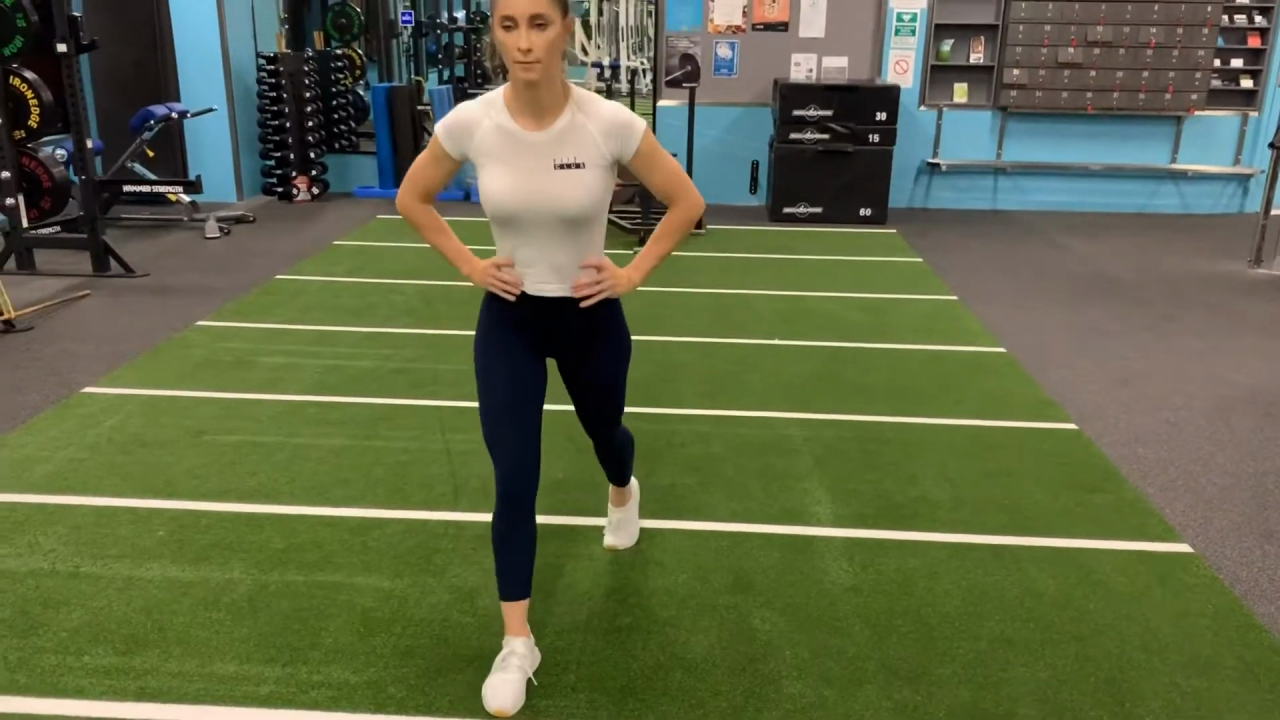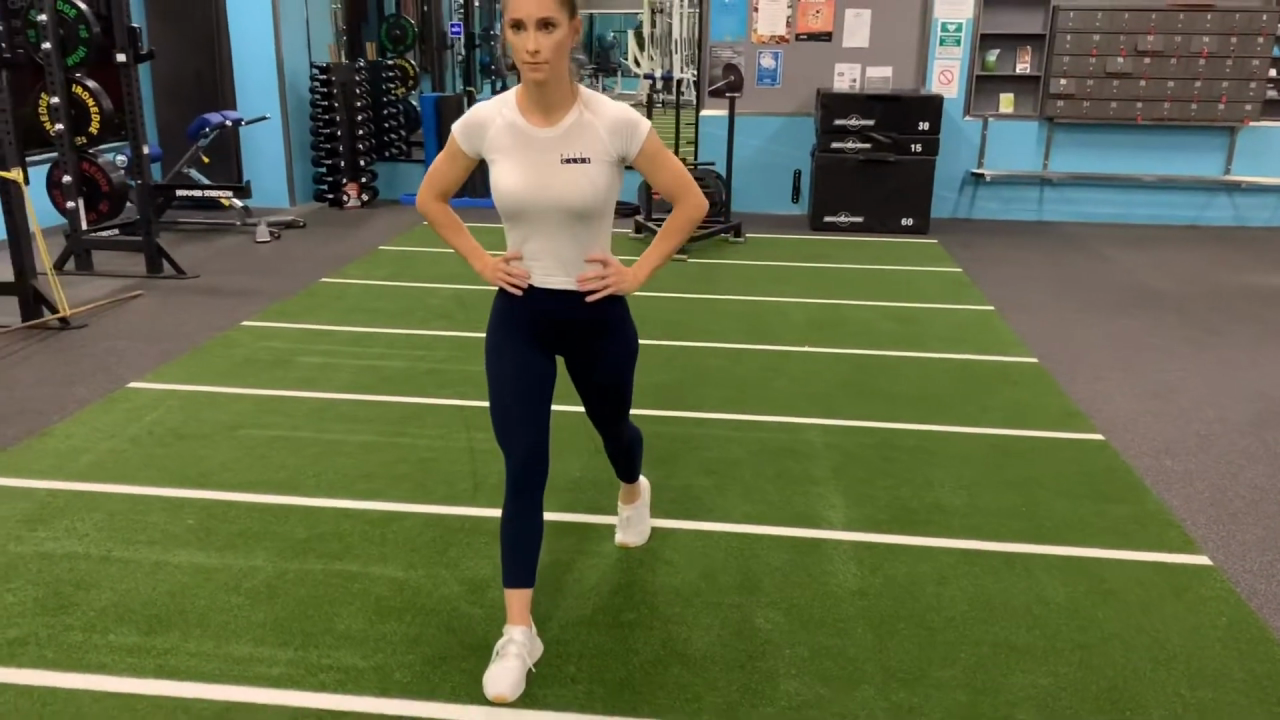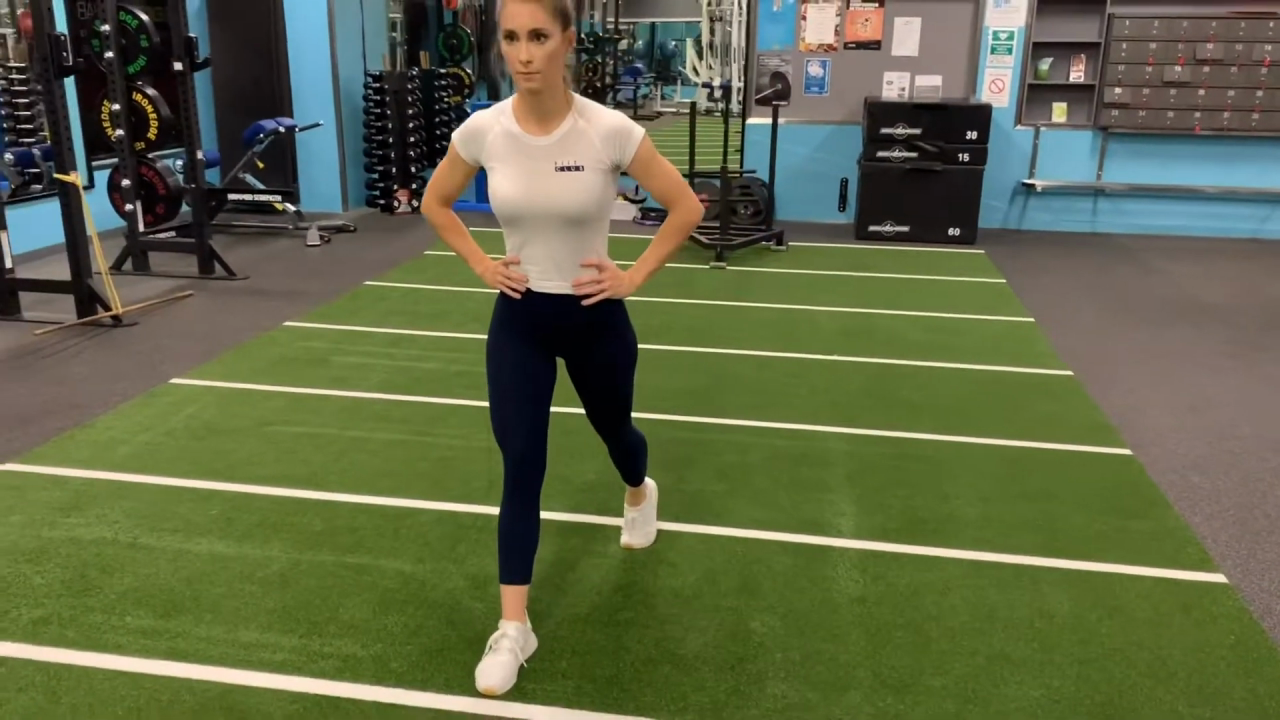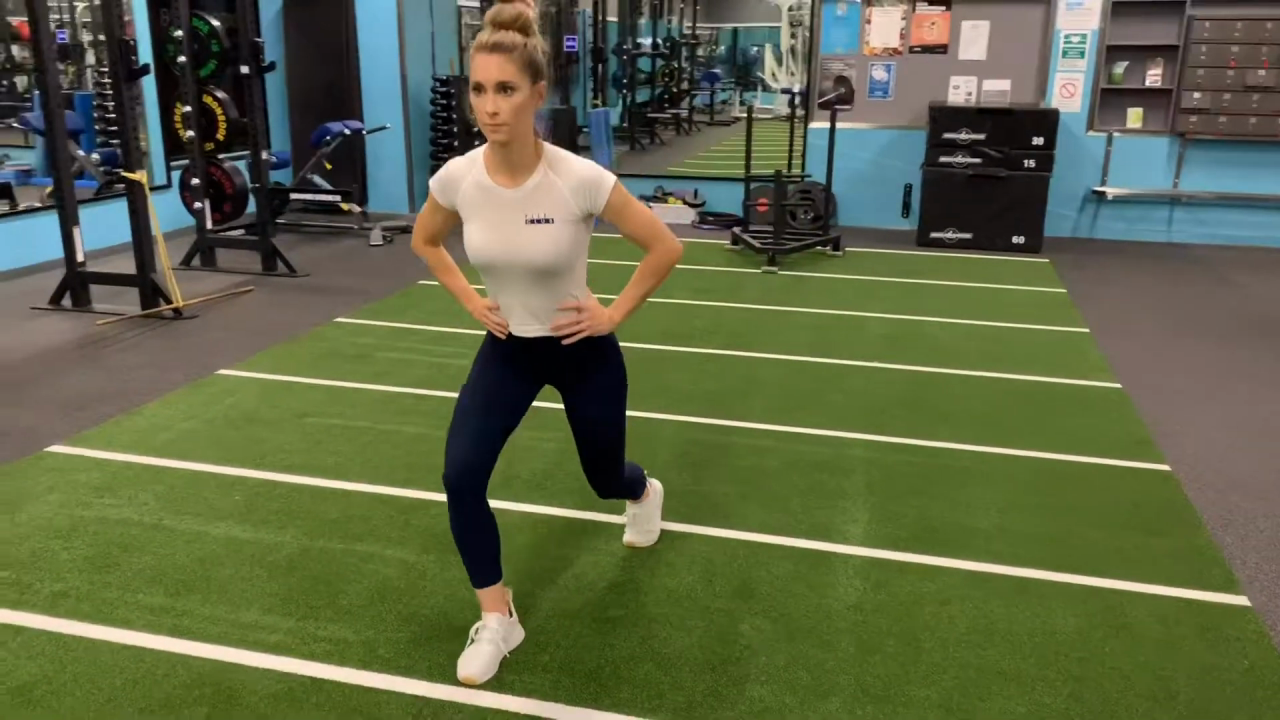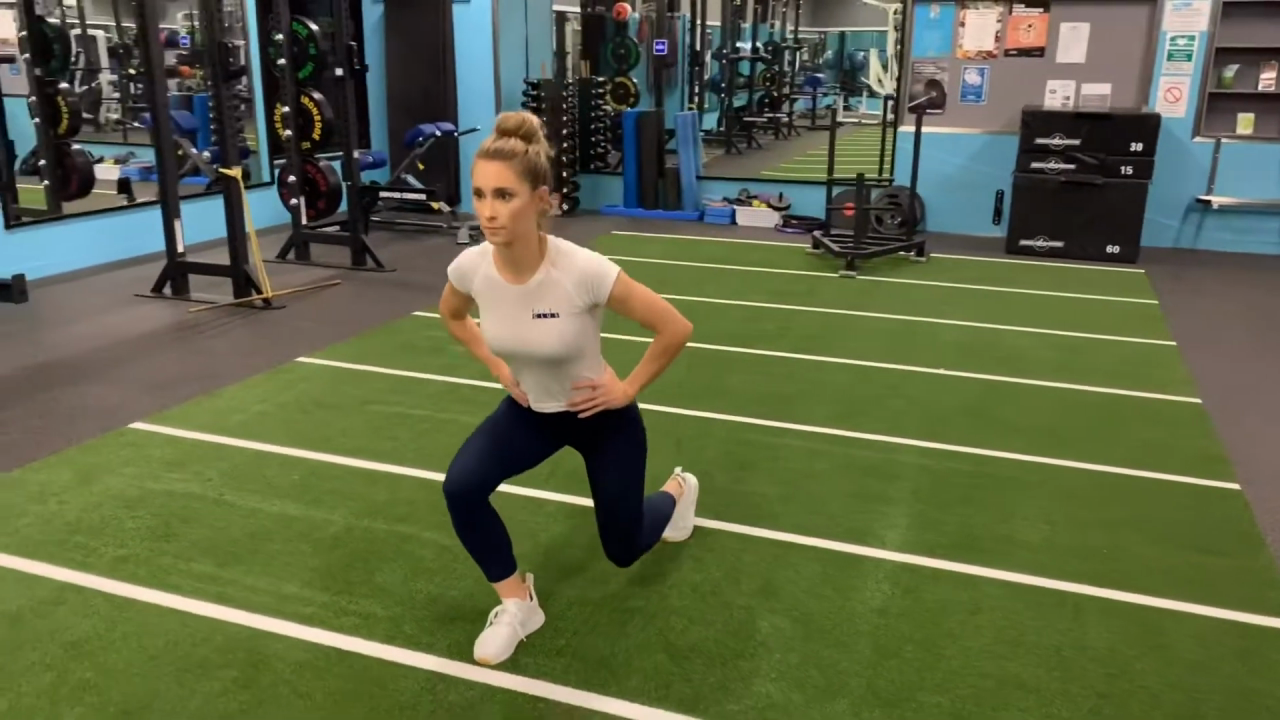
dt=0.5s
person 1, frame 1
left shoulder: (609, 122)
right shoulder: (469, 121)
left elbow: (687, 203)
right elbow: (412, 199)
left wrist: (633, 274)
right wrist: (469, 265)
left hip: (591, 320)
right hip: (509, 321)
left knee: (603, 429)
right knee: (514, 479)
left ankle: (623, 492)
right ankle: (517, 644)
person 1, frame 2
left shoulder: (615, 122)
right shoulder: (483, 121)
left elbow: (690, 202)
right elbow: (431, 198)
left wrist: (638, 272)
right wrist: (480, 262)
left hip: (596, 315)
right hip: (519, 317)
left knee: (612, 426)
right knee: (523, 470)
left ankle: (633, 491)
right ankle: (518, 634)
person 1, frame 3
left shoulder: (608, 130)
right shoulder: (482, 129)
left elbow: (686, 207)
right elbow: (435, 203)
left wrist: (634, 275)
right wrist: (482, 266)
left hip: (594, 317)
right hip: (519, 320)
left knee: (613, 429)
right knee: (521, 468)
left ankle: (640, 493)
right ankle: (513, 628)
person 1, frame 4
left shoulder: (579, 178)
right shoulder: (456, 177)
left elbow: (664, 248)
right elbow: (424, 241)
left wrist: (613, 314)
right wrist: (468, 299)
left hip: (582, 351)
right hip: (507, 352)
left knee: (602, 477)
right knee: (461, 475)
left ankle: (644, 492)
right ankle: (496, 620)
person 1, frame 5
left shoulder: (582, 270)
right shoulder: (469, 267)
left elbow: (675, 329)
right elbow: (452, 316)
left wrist: (627, 389)
right wrist: (496, 365)
left hip: (600, 417)
right hip: (529, 412)
left knee: (624, 549)
right knee: (462, 487)
left ankle: (677, 490)
right ankle: (517, 602)
